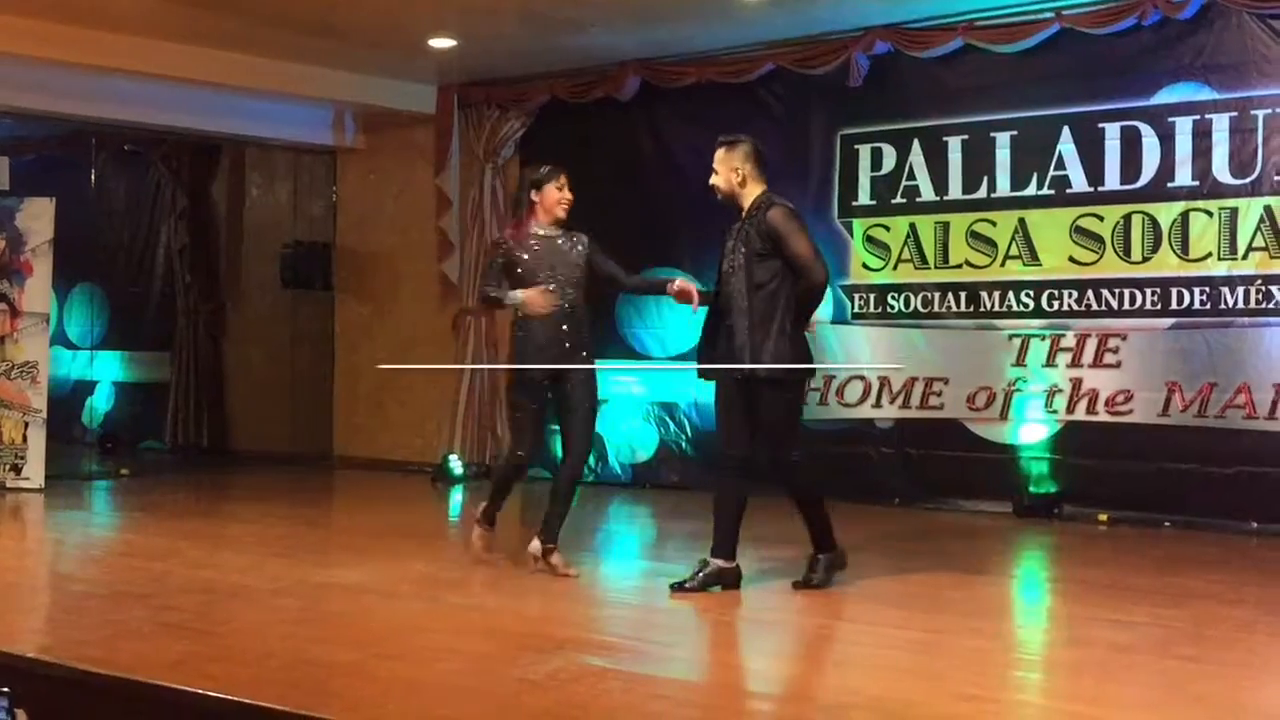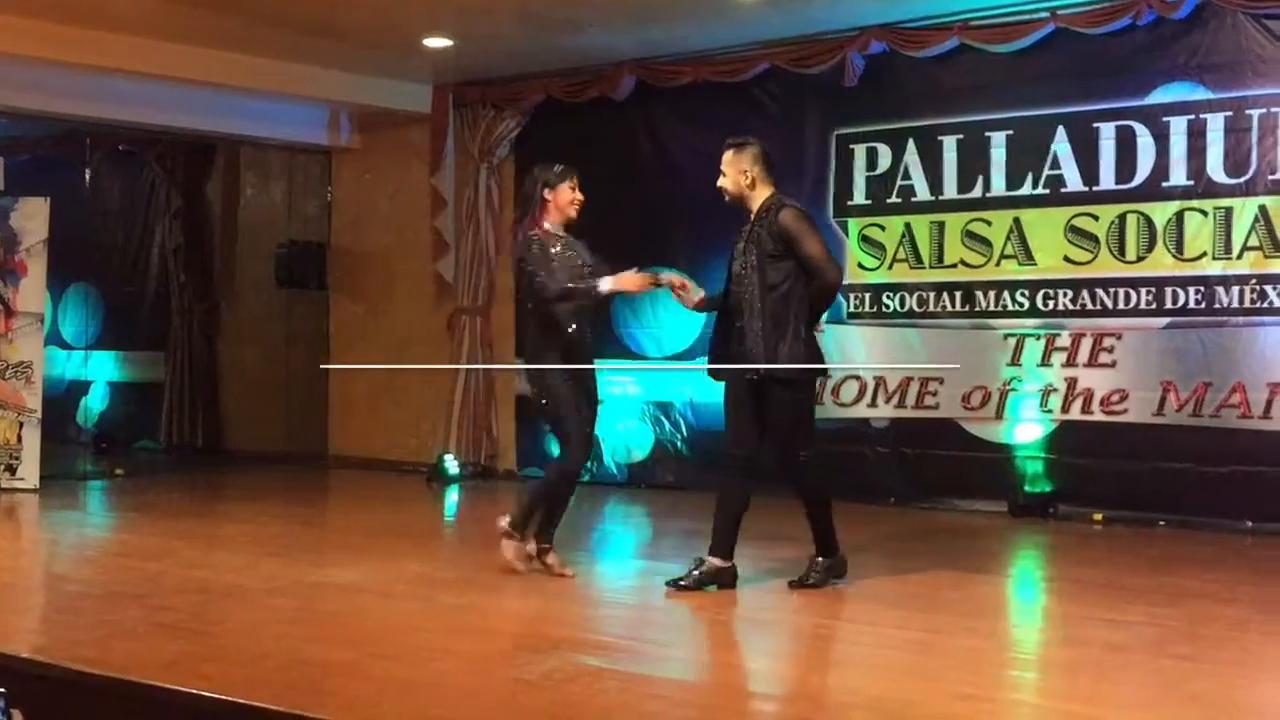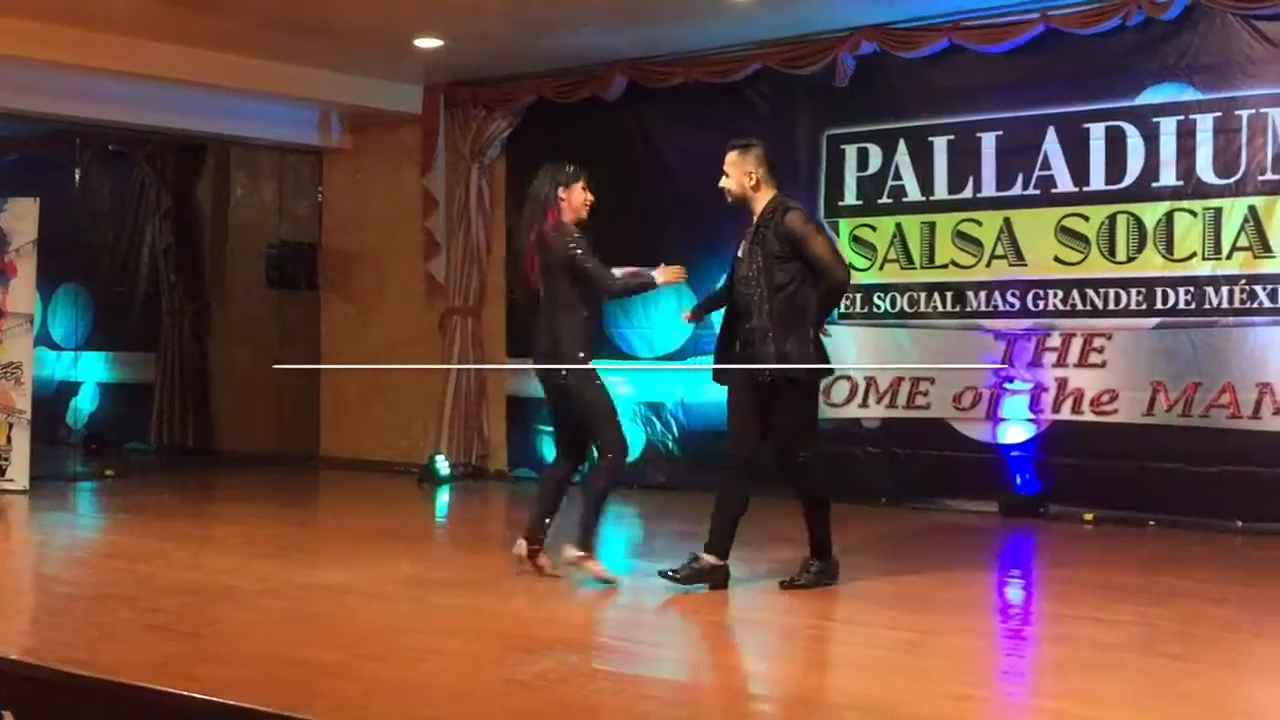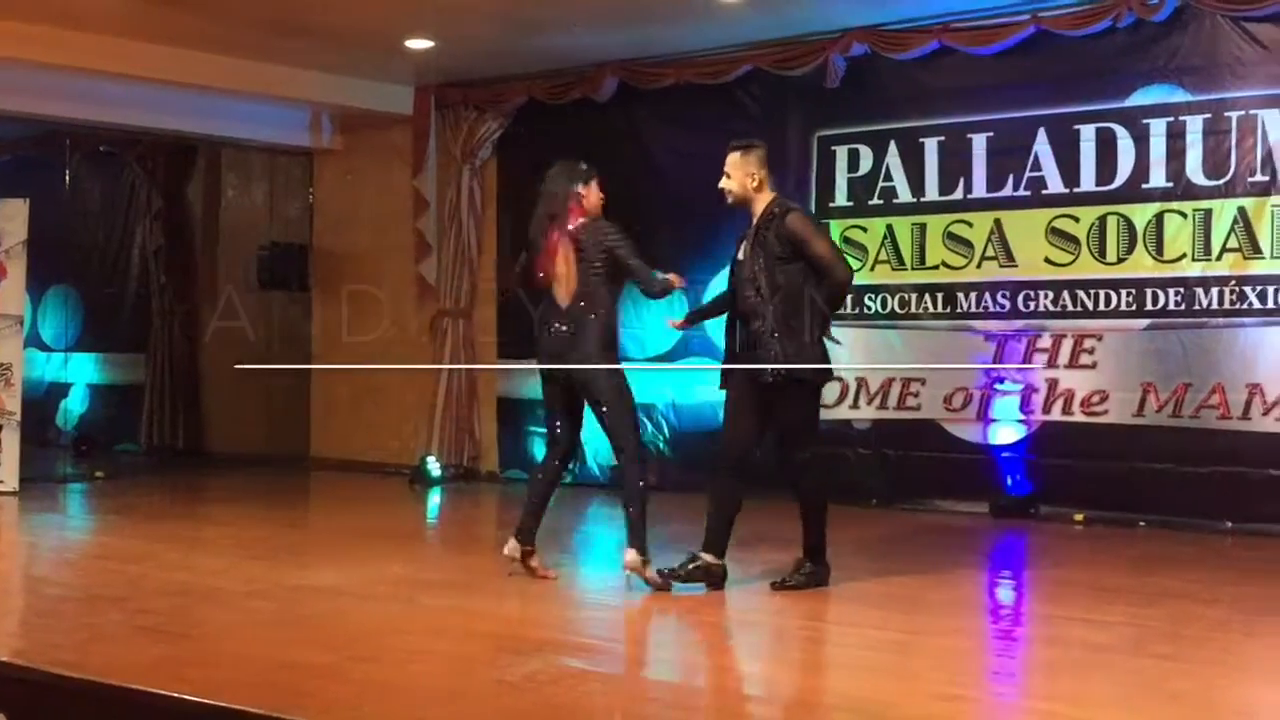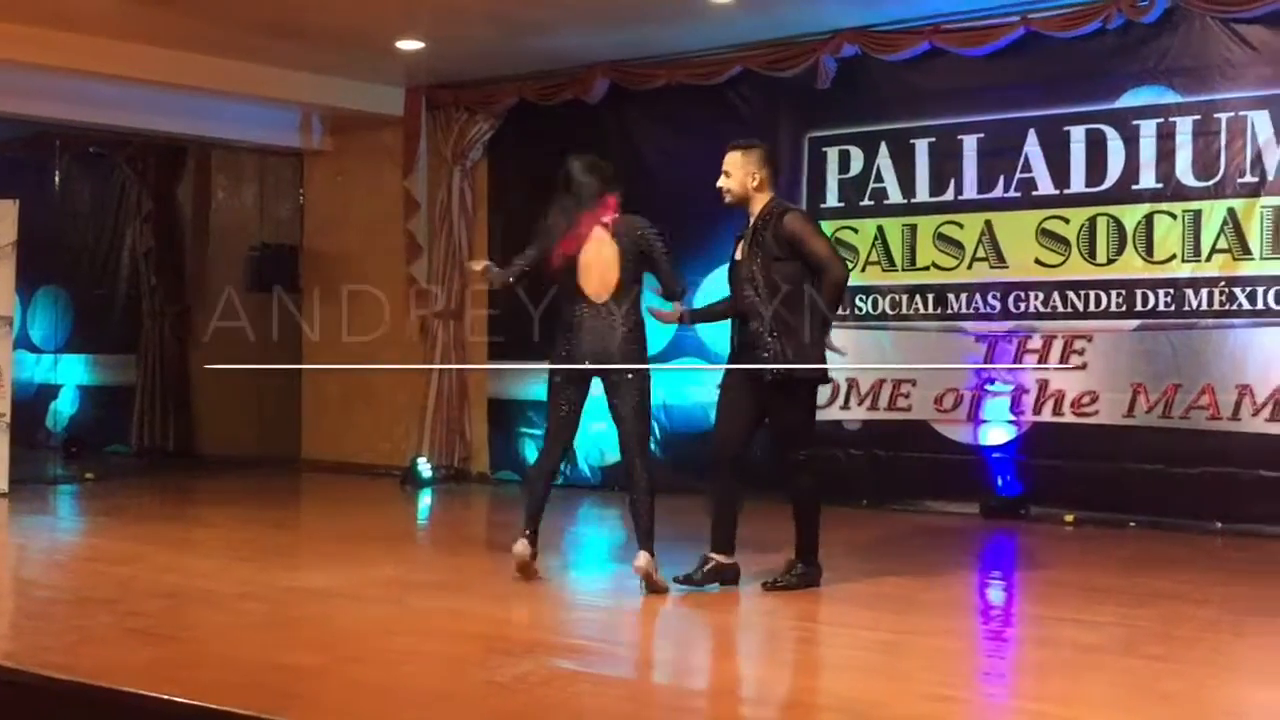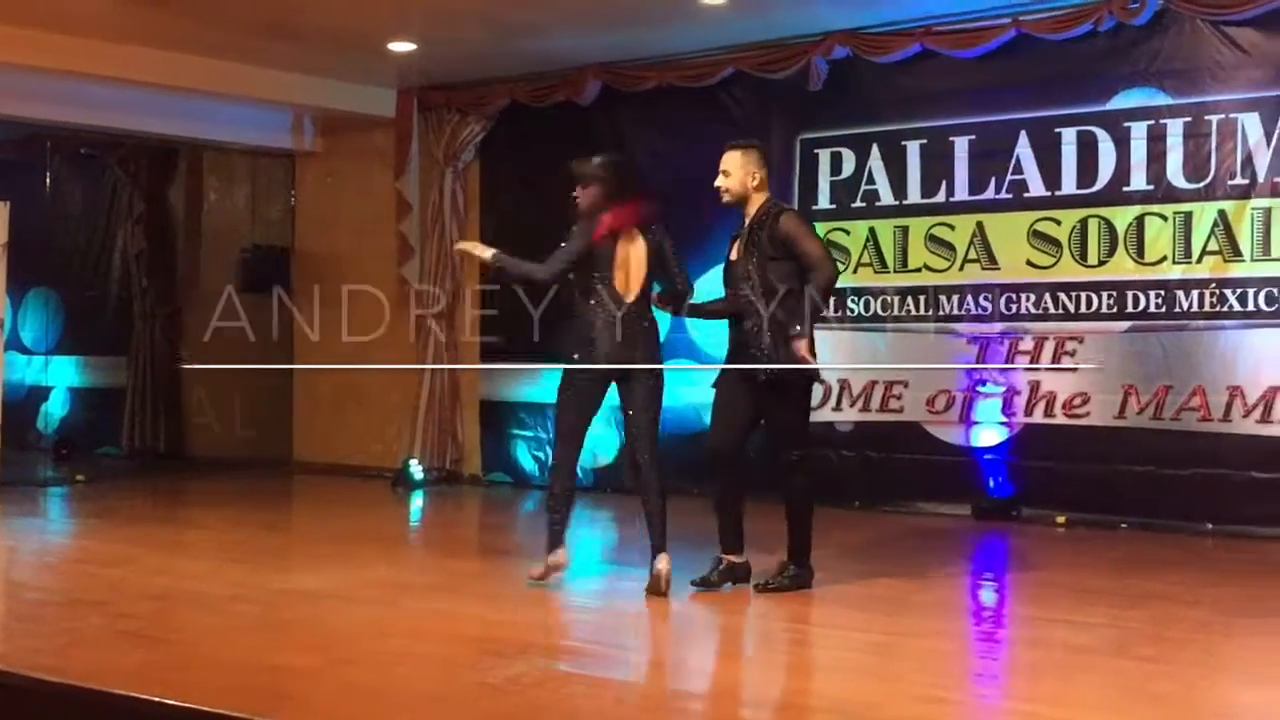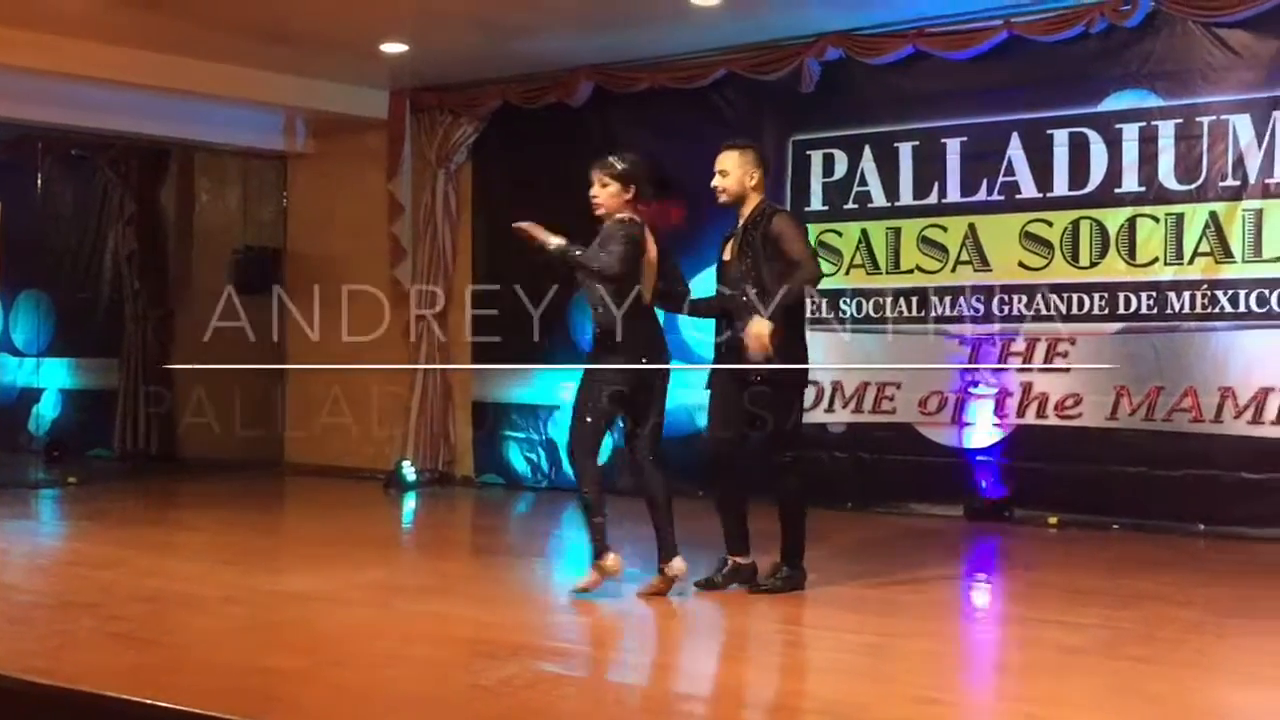
dt=0.1s
person 1, frame 1
left shoulder: (775, 215)
right shoulder: (743, 224)
left elbow: (815, 275)
left wrist: (791, 323)
right wrist: (699, 296)
left hip: (773, 360)
right hip: (737, 359)
left knee: (779, 459)
right knee: (733, 460)
left ankle: (826, 549)
right ankle: (722, 561)
person 1, frame 2
left shoulder: (785, 218)
right shoulder: (751, 228)
left elbow: (828, 276)
left wrist: (803, 323)
right wrist: (703, 298)
left hip: (784, 362)
right hip: (747, 361)
left knee: (793, 459)
right knee: (739, 459)
left ankle: (828, 555)
right ankle: (719, 561)
person 1, frame 3
left shoulder: (790, 220)
right shoulder: (752, 229)
left elbow: (837, 275)
left wrist: (808, 323)
right wrist: (699, 307)
left hip: (790, 361)
right hip: (751, 362)
left knee: (793, 460)
right knee: (740, 460)
left ankle: (822, 559)
right ankle: (714, 559)
person 1, frame 4
left shoulder: (791, 222)
right shoulder: (750, 233)
left elbow: (838, 274)
left wrist: (811, 328)
right wrist: (691, 314)
left hip: (791, 362)
right hip: (750, 362)
left knee: (796, 459)
right knee: (732, 455)
left ankle: (814, 561)
right ankle: (710, 556)
person 1, frame 5
left shoulder: (789, 222)
right shoulder: (746, 233)
left elbow: (835, 273)
left wrist: (815, 329)
right wrist: (687, 316)
left hip: (789, 362)
right hip: (749, 362)
left knee: (793, 460)
right knee: (725, 452)
left ankle: (806, 562)
right ankle: (721, 557)
person 1, frame 6
left shoulder: (784, 222)
right shoulder: (741, 234)
left elbow: (824, 271)
left wrist: (803, 331)
right wrist: (682, 308)
left hip: (781, 362)
right hip: (743, 362)
left knee: (785, 460)
right knee: (721, 451)
left ankle: (799, 563)
right ankle: (733, 556)
person 1, frame 7
left shoulder: (776, 223)
right shoulder: (734, 235)
left elbow: (807, 271)
left wrist: (770, 319)
left hip: (774, 364)
right hip: (733, 363)
left knee: (776, 461)
right knee: (724, 455)
left ankle: (791, 564)
right ankle: (739, 559)
person 2, frame 1
left shoulder: (579, 244)
right shoulder: (511, 243)
left elbow: (623, 280)
right elbow: (489, 291)
left wrist: (669, 285)
right wrist: (519, 297)
left hip: (576, 356)
right hip: (532, 356)
left knee: (578, 451)
right knee: (525, 451)
left ankle: (546, 543)
right ankle: (488, 514)
person 2, frame 2
left shoulder: (573, 243)
right shoulder: (532, 241)
right elbow: (546, 291)
left wrist: (644, 279)
right wrist: (607, 284)
left hip: (579, 358)
right hip: (551, 358)
left knee: (576, 452)
right knee: (575, 452)
left ankle: (538, 541)
right ankle: (516, 523)
person 2, frame 3
left shoulder: (552, 237)
right shoulder: (559, 236)
right elbow: (603, 286)
left wrist: (636, 274)
right wrist: (655, 276)
left hip: (562, 355)
right hip: (565, 355)
left knee: (571, 451)
right knee: (613, 449)
left ankle: (531, 541)
right ankle: (581, 547)
person 2, frame 4
left shoulder: (549, 237)
right shoulder: (605, 235)
left elbow: (540, 278)
right elbow: (650, 285)
right wrist: (669, 281)
left hip: (554, 352)
right hip: (595, 353)
left knee: (559, 449)
right knee: (630, 451)
left ankle: (522, 541)
right ankle: (637, 550)
person 2, frame 5
left shoulder: (557, 233)
right shoulder: (637, 229)
left elbow: (508, 278)
right elbow: (674, 290)
left wrist: (488, 267)
right wrist: (670, 300)
left hip: (572, 349)
right hip: (622, 351)
left knee: (554, 447)
right knee: (635, 452)
left ankle: (527, 542)
right ankle: (645, 555)
person 2, frame 6
left shoulder: (592, 229)
right shoulder: (651, 232)
left elbow: (547, 274)
right elbow: (678, 288)
left wrist: (491, 255)
left hip: (595, 350)
right hip: (643, 350)
left knee: (566, 448)
right knee: (644, 455)
left ankle: (555, 548)
right ankle: (659, 557)
person 2, frame 7
left shoulder: (621, 229)
right shoulder: (640, 230)
left elbow: (612, 269)
right elbow: (673, 289)
left wrist: (557, 245)
left hip: (616, 352)
right hip: (650, 354)
left knee: (582, 450)
right knee: (643, 457)
left ankle: (603, 554)
right ankle: (669, 560)
